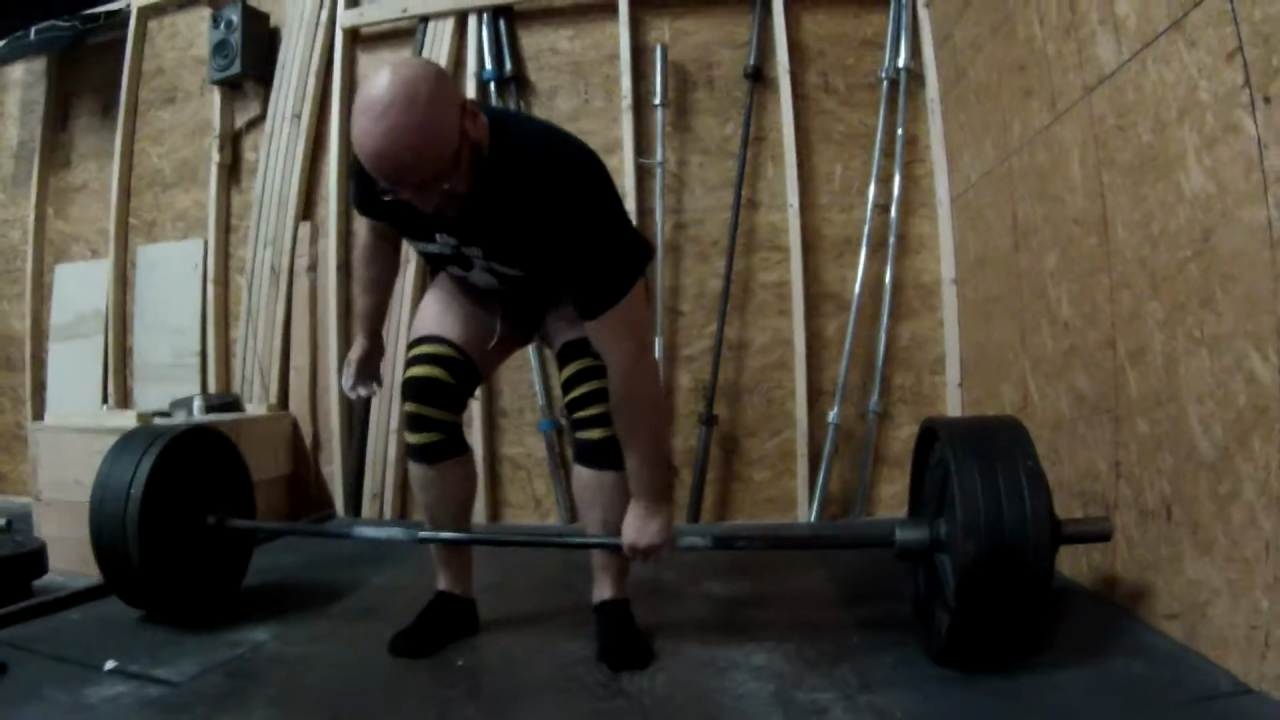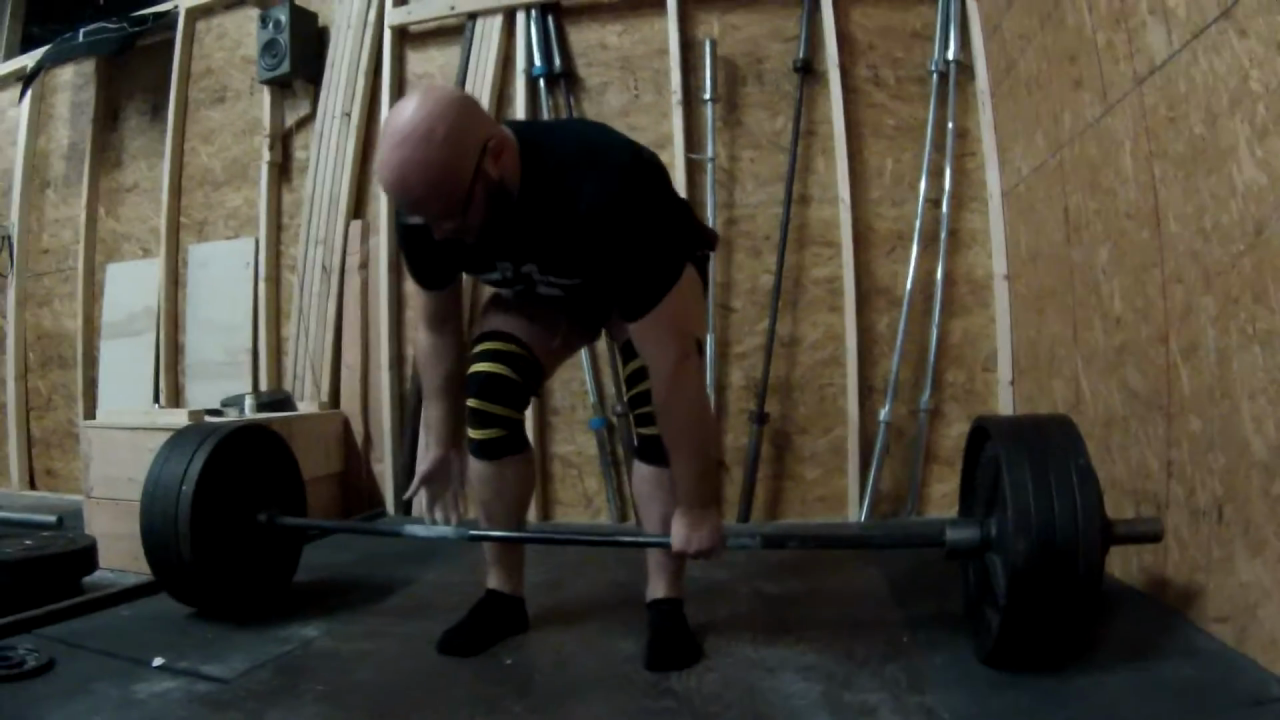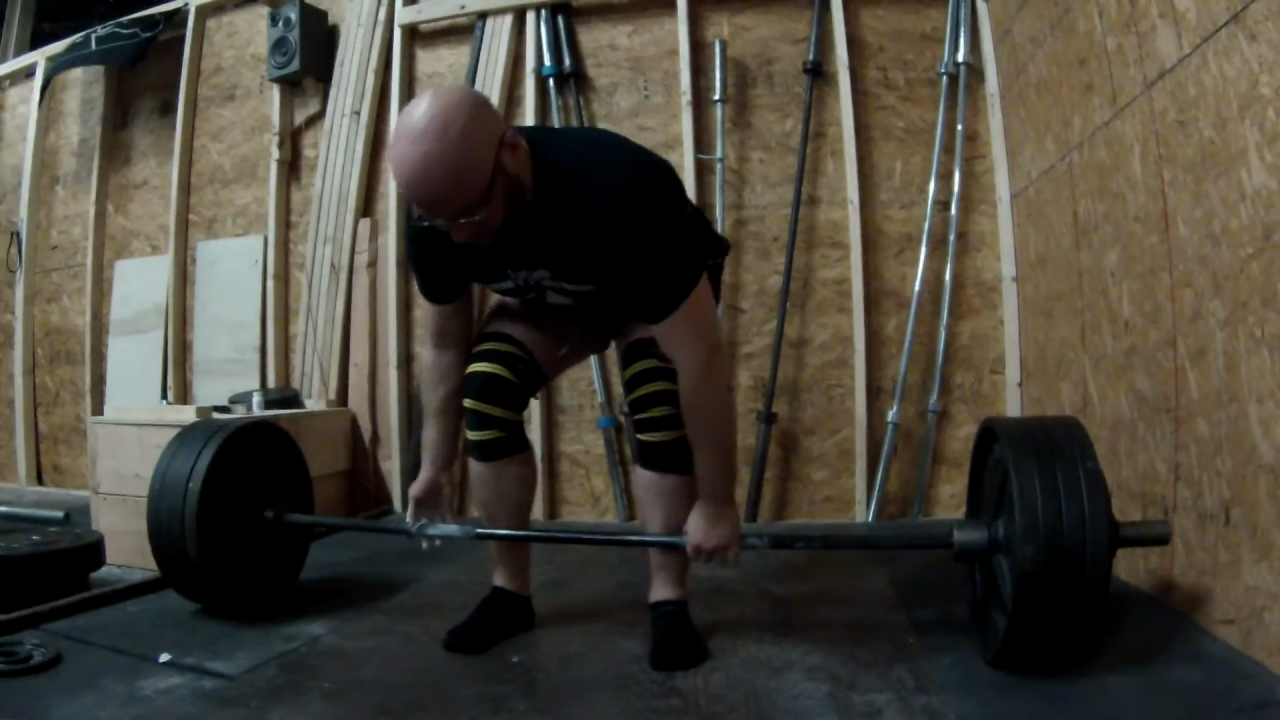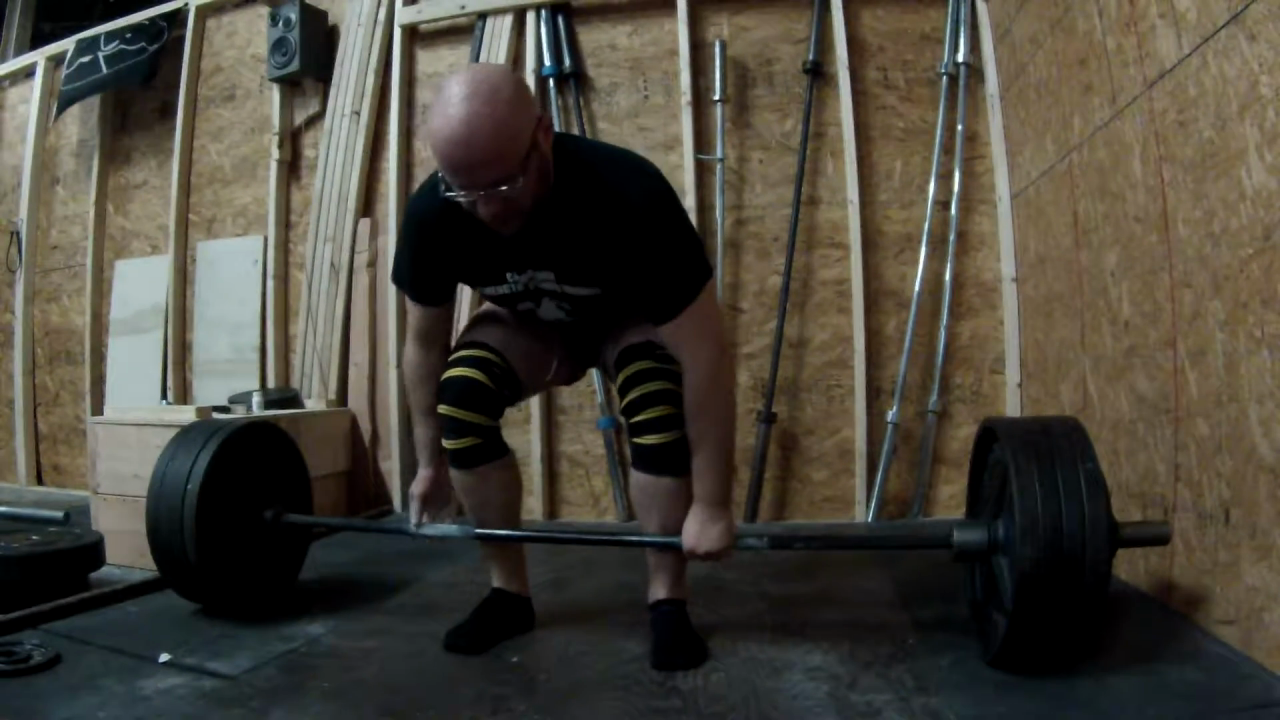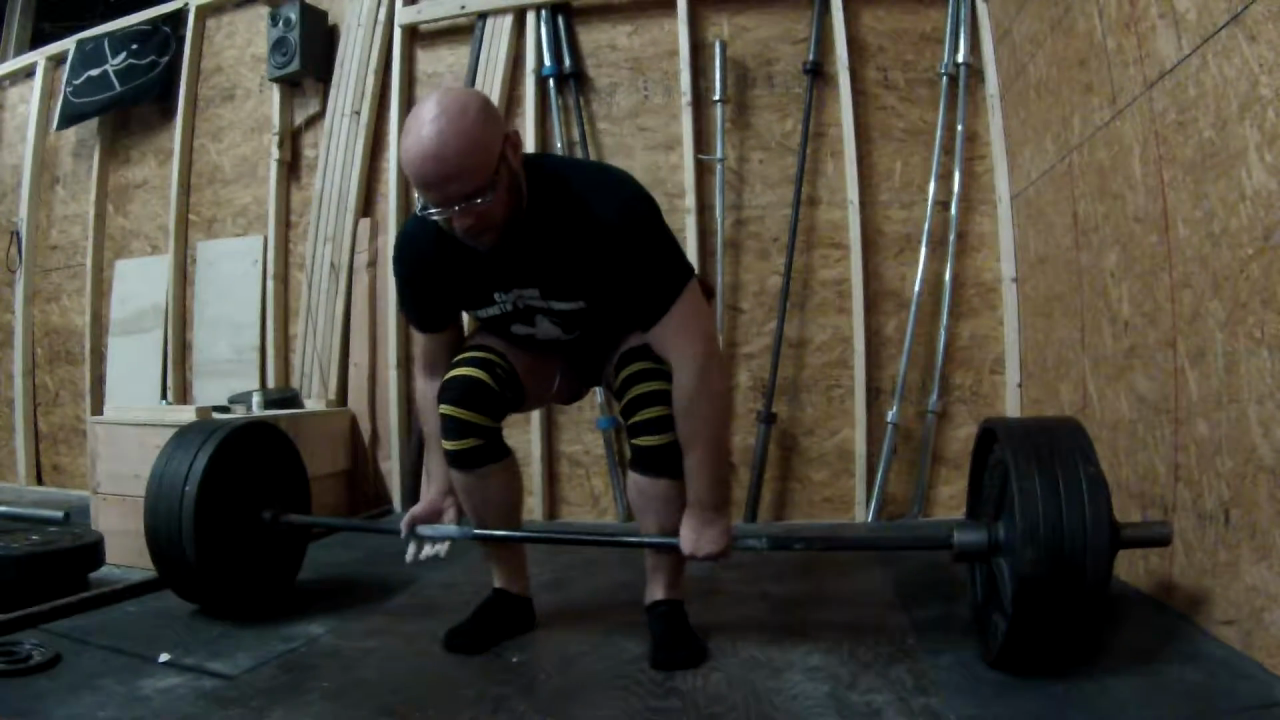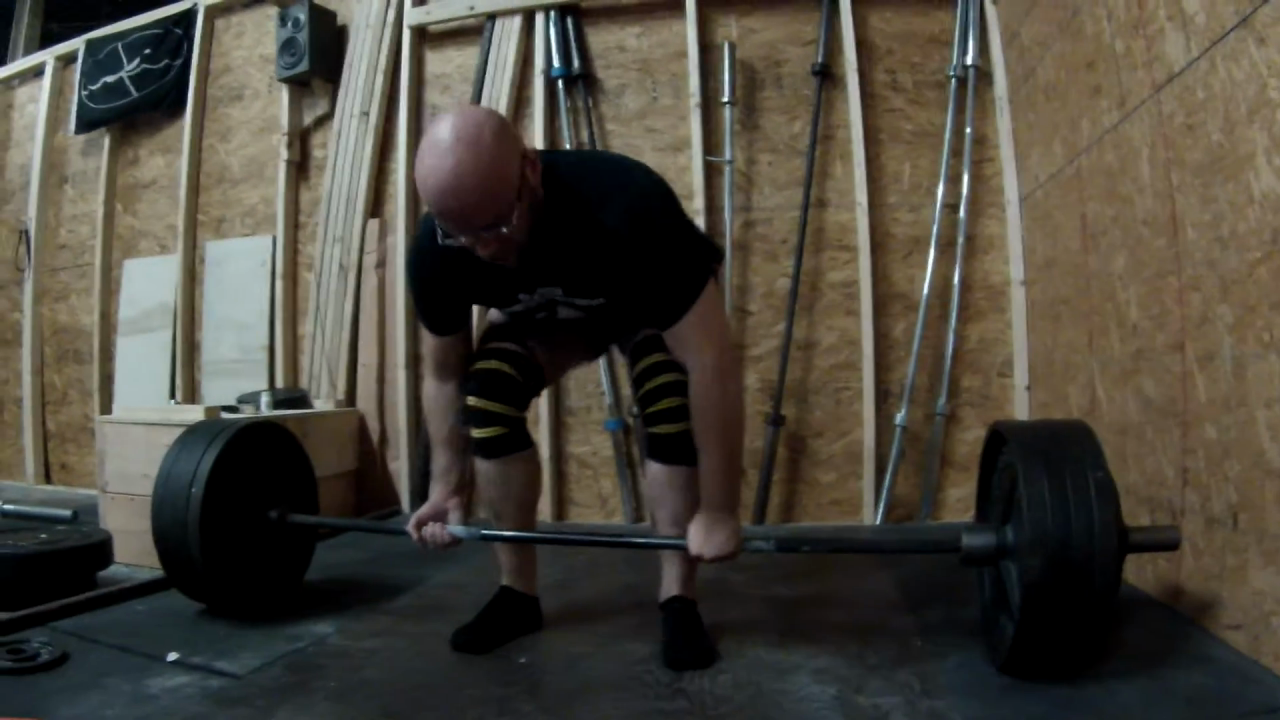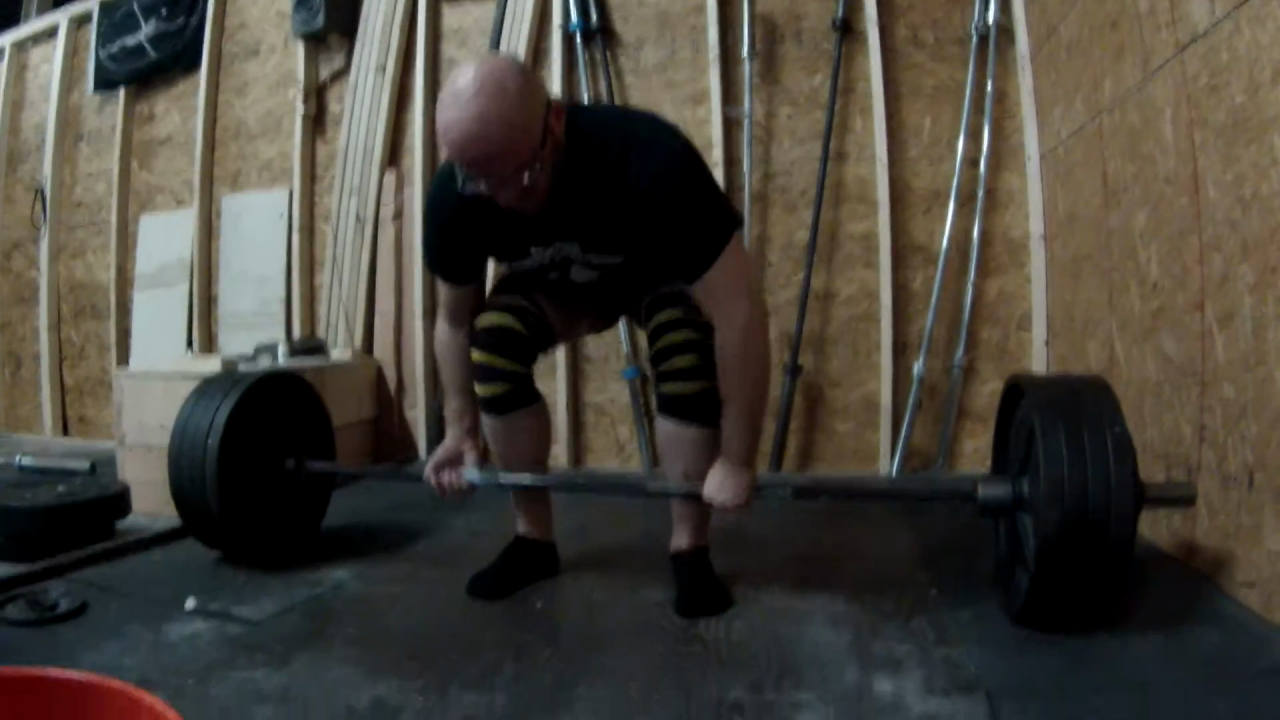
dt=0.5s
person 1, frame 1
left shoulder: (563, 184)
right shoulder: (382, 165)
left elbow: (630, 357)
right elbow: (375, 232)
left wrist: (650, 502)
right wrist: (367, 332)
left hip: (574, 287)
right hip: (471, 284)
left knee: (599, 413)
right knee: (424, 403)
left ankle: (610, 602)
right ankle: (454, 594)
person 1, frame 2
left shoulder: (602, 190)
right shoulder: (425, 201)
left elbow: (675, 361)
right elbow: (437, 326)
left wrist: (699, 506)
right wrist: (439, 444)
left hip: (651, 275)
right hip: (535, 288)
left knee: (657, 401)
right knee: (486, 398)
left ankle: (664, 600)
right ankle: (503, 593)
person 1, frame 3
left shoulder: (615, 193)
right shoulder: (434, 216)
left elbow: (701, 360)
right elbow: (443, 346)
left wrist: (715, 504)
right wrist: (434, 468)
left hip: (657, 288)
right hip: (546, 300)
left knee: (660, 407)
right knee: (484, 395)
left ankle: (668, 599)
right ankle: (510, 591)
person 1, frame 4
left shoulder: (628, 197)
right shoulder: (431, 215)
left elbow: (706, 357)
right elbow: (424, 343)
left wrist: (711, 505)
right wrist: (431, 463)
left hip: (628, 316)
right hip: (529, 320)
left knee: (657, 405)
right knee: (460, 398)
left ankle: (667, 599)
right ankle: (509, 592)
person 1, frame 5
left shoulder: (606, 208)
right shoulder: (421, 246)
left elbow: (697, 359)
right elbow: (432, 372)
left wrist: (707, 510)
right wrist: (439, 488)
left hip: (628, 334)
right hip: (530, 348)
left knee: (659, 403)
right knee: (461, 401)
left ankle: (664, 599)
right ankle: (511, 592)
person 1, frame 6
left shoulder: (626, 209)
right shoulder: (435, 251)
left elbow: (713, 363)
right elbow: (443, 373)
left wrist: (717, 511)
right wrist: (445, 488)
left hip: (646, 308)
right hip: (541, 319)
left knee: (671, 401)
right knee: (487, 396)
left ankle: (677, 599)
right ankle: (517, 591)
person 1, frame 7
left shoulder: (649, 164)
right shoulder: (453, 198)
left elbow: (740, 314)
right elbow: (455, 320)
left wrist: (736, 460)
right wrist: (459, 431)
left hip: (660, 272)
right hip: (559, 282)
left knee: (687, 360)
right knee: (492, 347)
left ankle: (689, 548)
right ankle: (534, 538)
